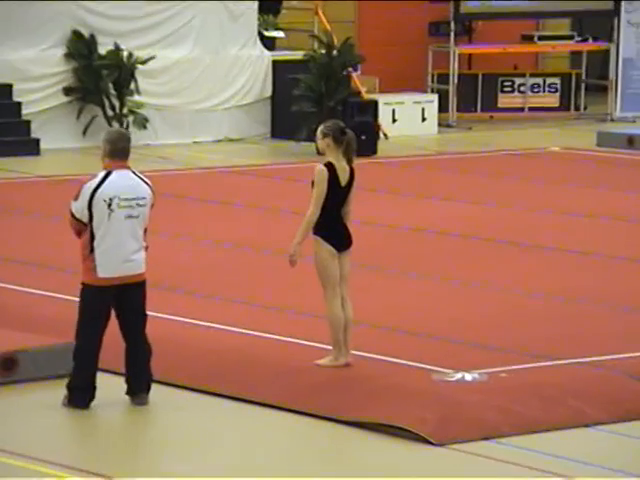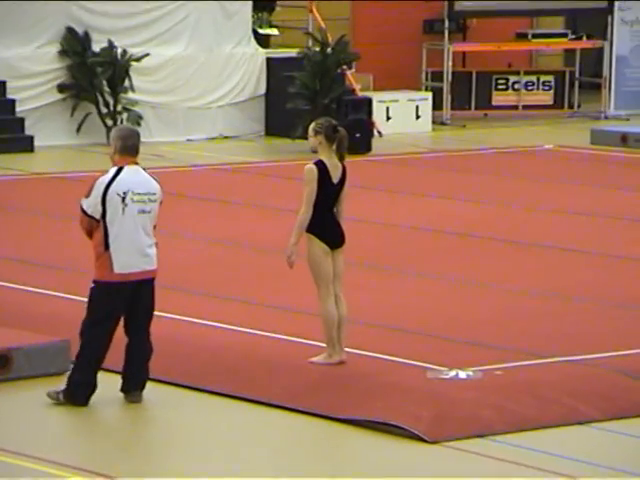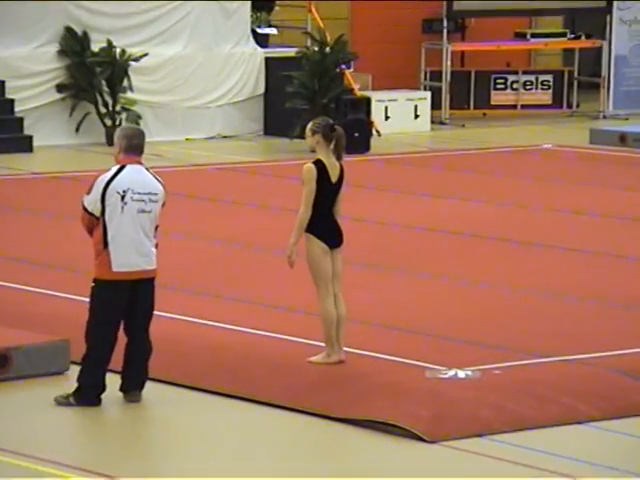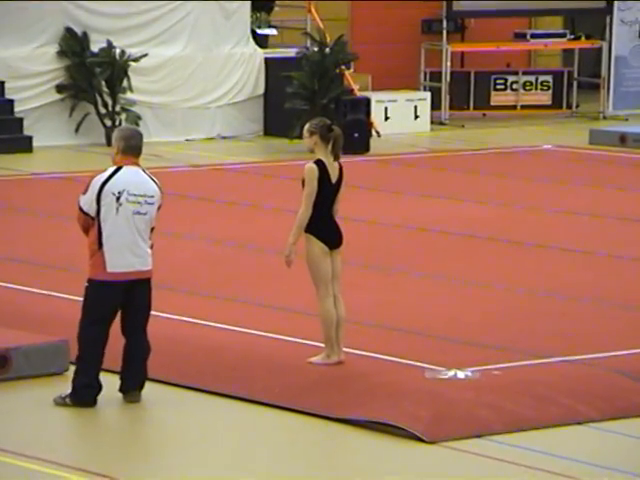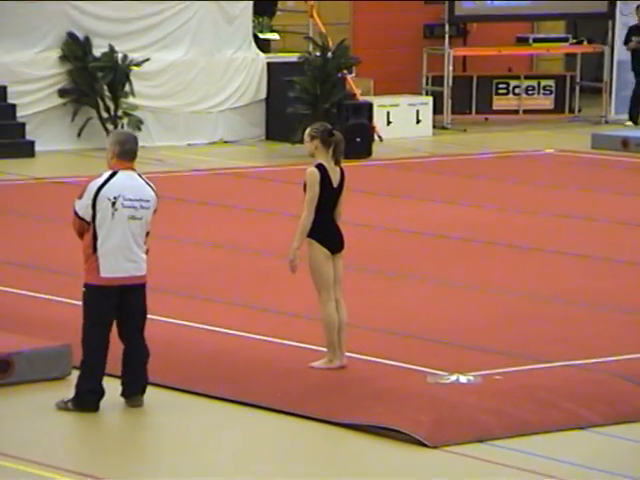
dt=0.3s
person 1, frame 1
left shoulder: (95, 187)
right shoulder: (145, 187)
left elbow: (77, 226)
left hip: (101, 274)
right hip: (135, 272)
left knee: (88, 337)
right knee: (136, 334)
left ankle: (79, 395)
right ankle: (139, 390)
person 1, frame 2
left shoulder: (106, 183)
right shoulder: (154, 185)
left elbow: (86, 224)
left hip: (113, 271)
right hip: (145, 269)
left knee: (96, 332)
right knee: (139, 332)
left ankle: (77, 392)
right ankle: (134, 387)
person 1, frame 3
left shoulder: (108, 180)
right shoulder: (156, 185)
left elbow: (88, 221)
left hip: (113, 269)
right hip: (145, 268)
left knee: (100, 333)
right knee: (138, 331)
left ankle: (88, 392)
right ankle: (133, 387)
person 1, frame 4
left shoulder: (103, 182)
right shoulder: (153, 186)
left elbow: (84, 221)
left hip: (107, 270)
right hip: (141, 269)
left knee: (93, 333)
right knee: (136, 332)
left ankle: (84, 392)
right ankle: (133, 387)
person 1, frame 5
left shoulder: (99, 186)
right shoulder: (149, 190)
left elbow: (79, 225)
left hip: (102, 274)
right hip: (136, 274)
left knee: (95, 338)
right knee: (134, 336)
left ankle: (87, 398)
right ankle: (134, 392)
person 2, frame 1
left shoulder: (323, 170)
right shoulder: (349, 169)
left elbow: (314, 211)
left wrist: (297, 242)
left hip: (326, 237)
right hip: (344, 235)
left knee: (332, 297)
right knee: (343, 295)
left ankle: (338, 355)
right ankle: (345, 352)
person 2, frame 2
left shoulder: (313, 169)
right shoulder: (341, 167)
left elbow: (306, 211)
left wrist: (292, 243)
left hip: (319, 235)
right hip: (337, 232)
left knee: (325, 294)
right knee: (337, 293)
left ankle: (332, 352)
right ankle: (340, 349)
person 2, frame 3
left shoulder: (311, 168)
right shoulder: (338, 166)
left elbow: (306, 210)
left wrist: (292, 242)
left hip: (318, 234)
right hip: (335, 231)
left knee: (324, 294)
right knee: (336, 292)
left ankle: (331, 351)
right ankle: (338, 349)
person 2, frame 4
left shoulder: (312, 168)
right shoulder: (337, 166)
left elbow: (306, 209)
left wrist: (291, 242)
left hip: (317, 235)
right hip: (334, 232)
left knee: (324, 295)
right knee: (335, 293)
left ankle: (330, 352)
right ankle: (338, 349)
person 2, frame 5
left shoulder: (314, 173)
right shoulder: (339, 171)
left elbow: (309, 214)
left wrist: (295, 247)
left hip: (319, 239)
right hip: (336, 236)
left knee: (326, 299)
right knee: (337, 297)
left ankle: (332, 357)
right ankle: (340, 354)
